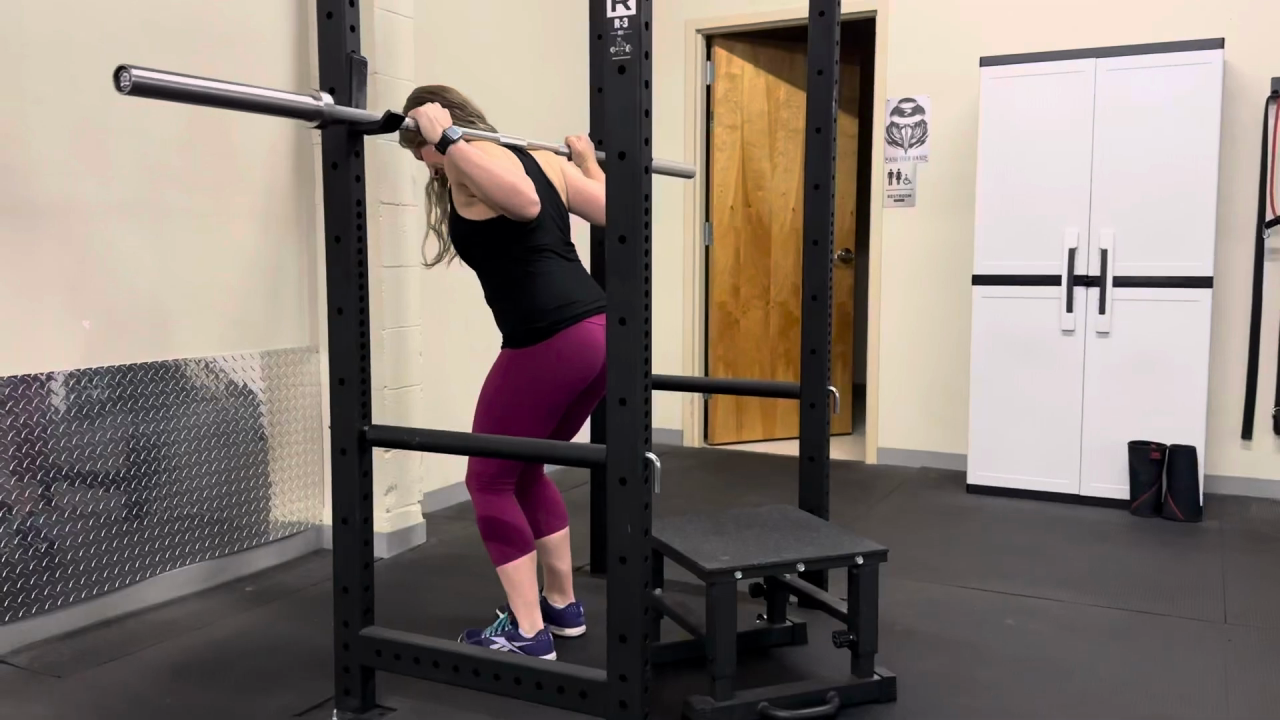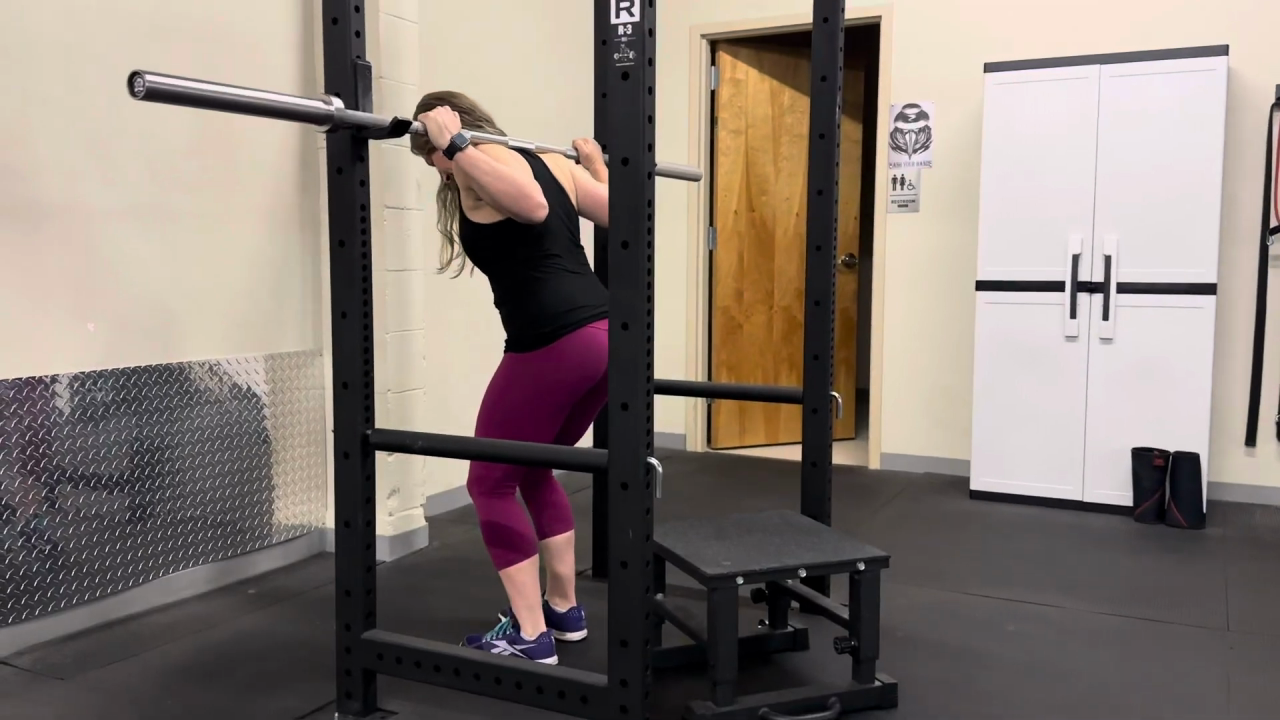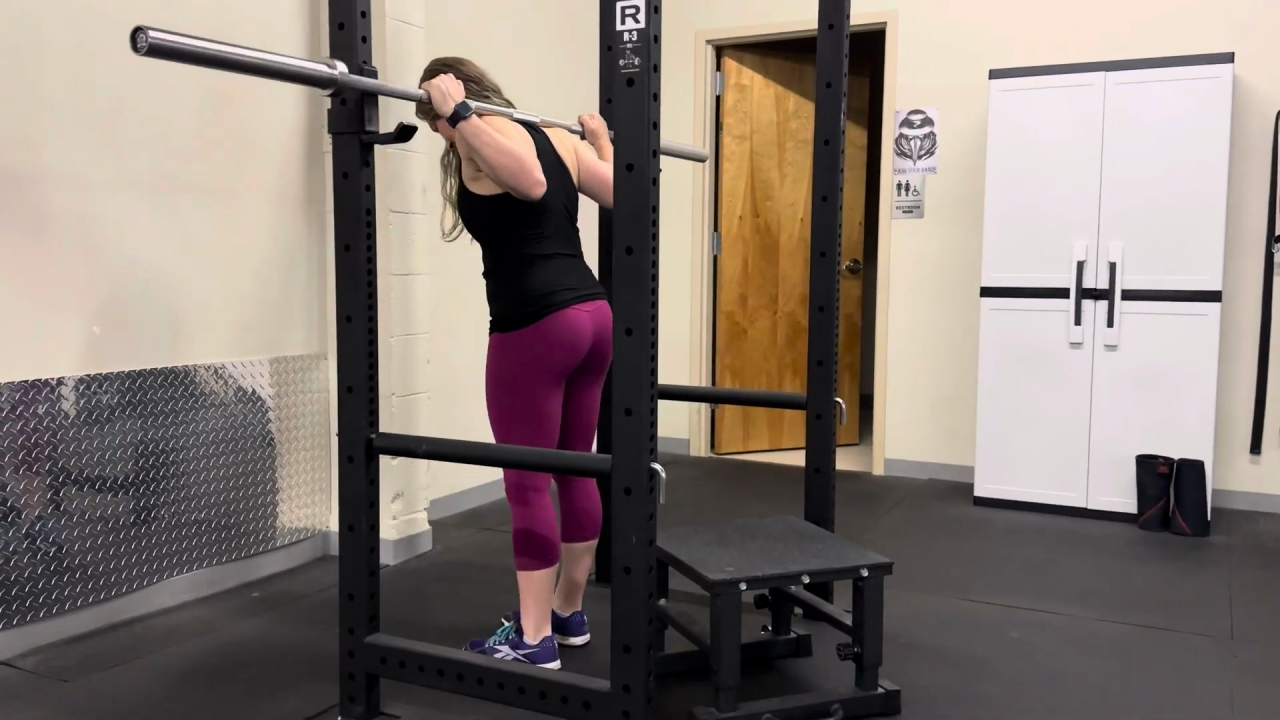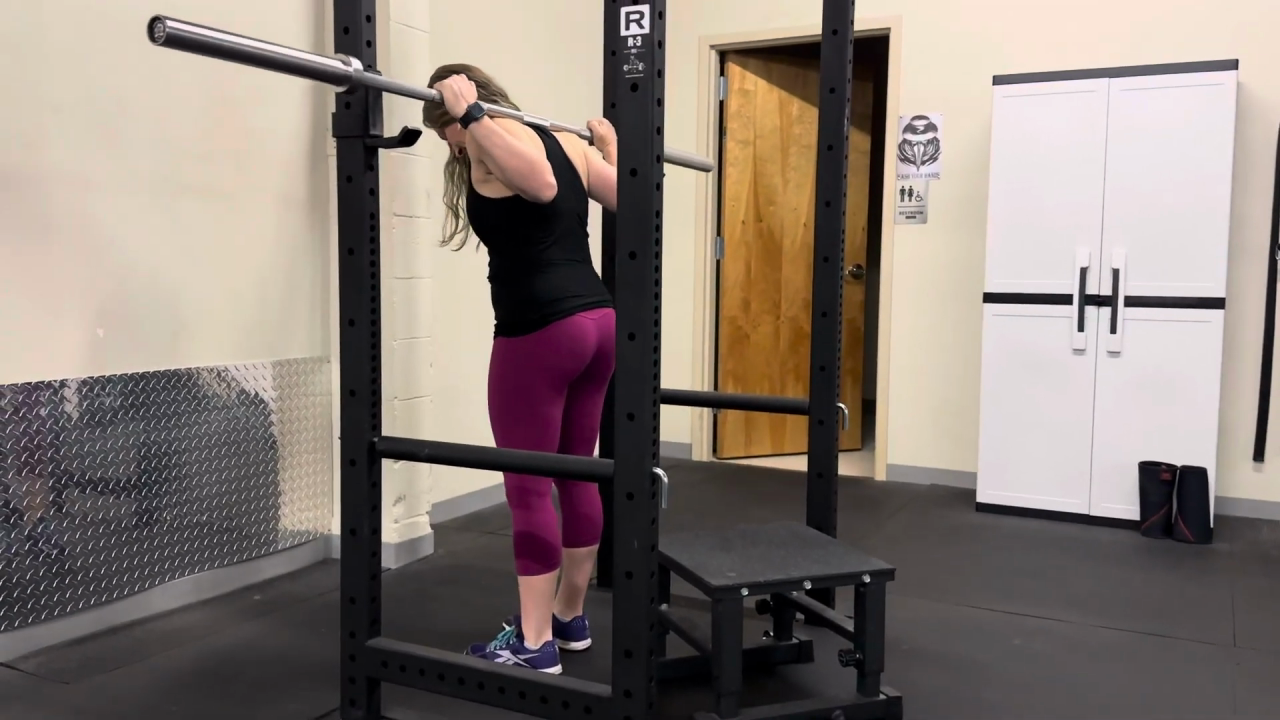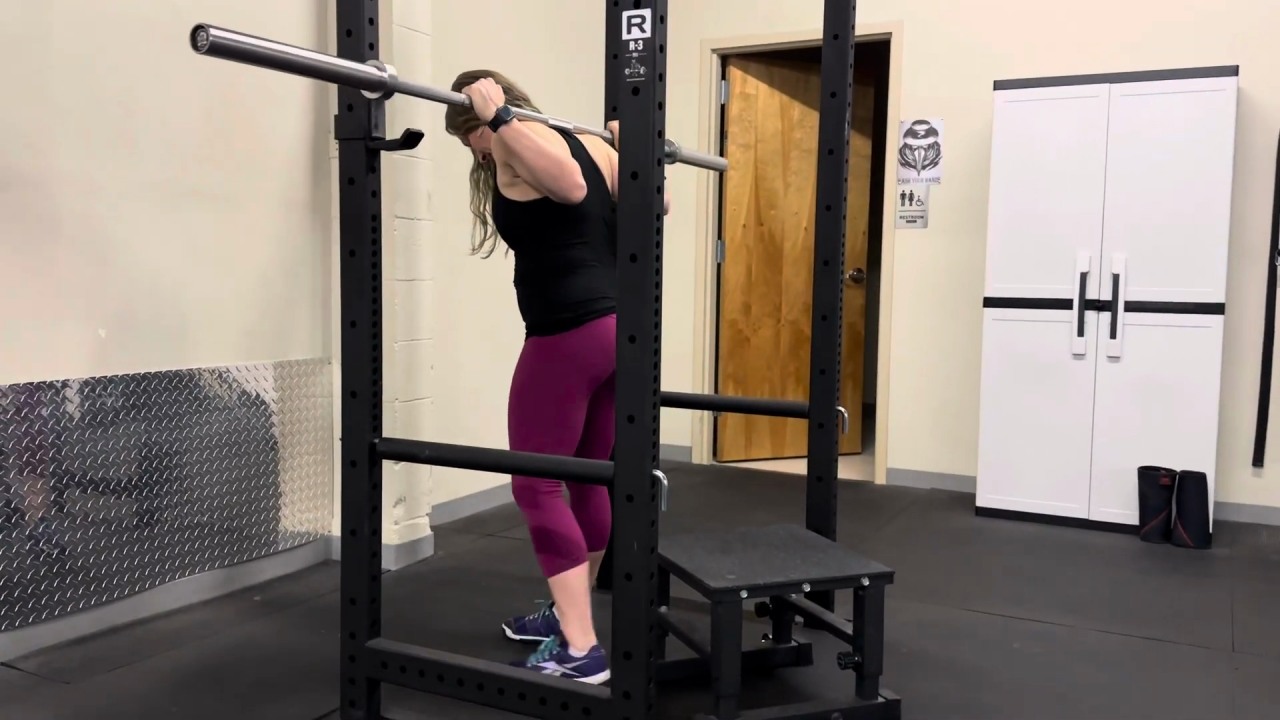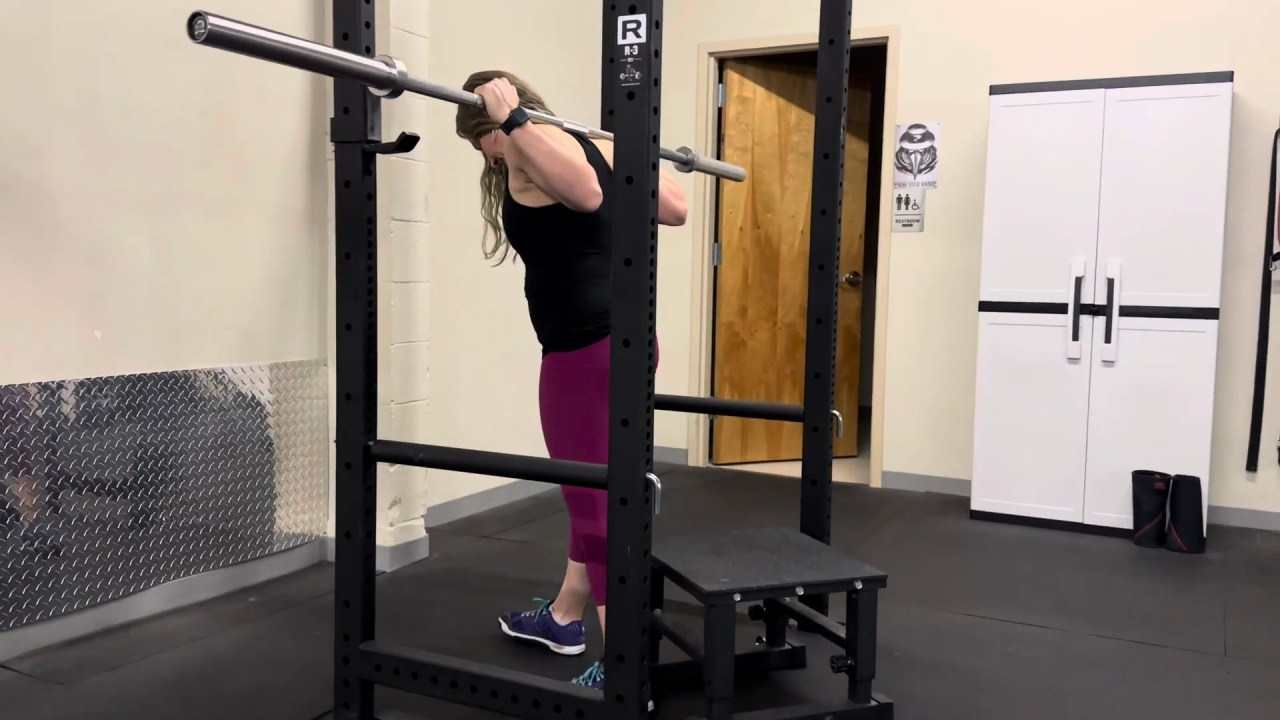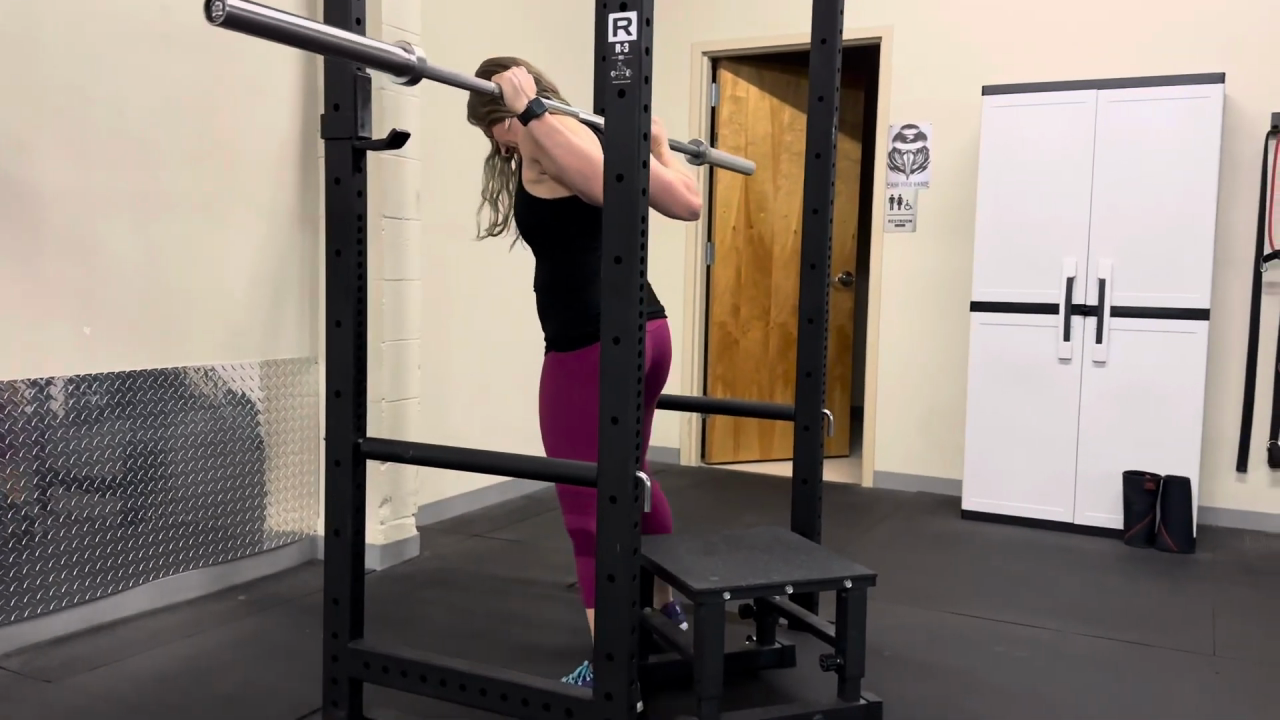
dt=0.4s
person 1, frame 1
left shoulder: (466, 160)
right shoulder: (541, 157)
left elbow: (524, 203)
right elbow: (615, 213)
left wrist: (444, 141)
right wrist: (589, 162)
left hip: (550, 344)
right hip: (599, 332)
left knee: (489, 482)
right knee: (523, 470)
left ankle: (527, 631)
right ankle: (563, 604)
person 1, frame 2
left shoulder: (478, 164)
right shoulder: (552, 161)
left elbow: (531, 207)
left wrist: (455, 145)
right wrist: (597, 166)
left hip: (552, 346)
right hip: (603, 335)
left knee: (491, 485)
right knee: (534, 471)
left ankle: (530, 634)
right ankle: (564, 607)
person 1, frame 3
left shoulder: (481, 134)
right shoulder: (557, 136)
left elbow: (528, 181)
left wrist: (457, 114)
right wrist: (601, 141)
left hip: (534, 328)
right hip: (592, 317)
left knee: (529, 485)
right knee: (575, 473)
left ankle: (534, 639)
right ankle: (569, 612)
person 1, frame 4
left shoulder: (490, 138)
right shoulder: (565, 140)
left elbow: (541, 185)
left wrist: (472, 114)
right wrist: (610, 147)
left hip: (540, 335)
right hip: (598, 323)
left knee: (528, 487)
right knee: (576, 477)
left ankle: (534, 643)
right ankle: (569, 616)
person 1, frame 5
left shoulder: (516, 143)
right shoulder: (590, 143)
left elbow: (569, 185)
right elbow: (655, 202)
left wrist: (499, 119)
left hip: (568, 337)
right hip: (618, 328)
left knee: (538, 489)
right knee: (589, 483)
left ankle: (581, 650)
right ankle: (567, 613)
person 1, frame 6
left shoulder: (529, 145)
right shoulder: (601, 145)
left elbow: (585, 193)
right elbow: (675, 209)
left wrist: (512, 120)
left hip: (585, 350)
left knee: (593, 507)
right knee: (593, 493)
right ankle: (561, 616)
person 1, frame 7
left shoulder: (546, 138)
right shoulder: (614, 139)
left elbow: (600, 186)
right elbow: (689, 203)
left wrist: (530, 112)
right wrist: (660, 147)
left hip: (590, 350)
right hip: (650, 334)
left knee: (588, 508)
right ankle: (663, 602)
